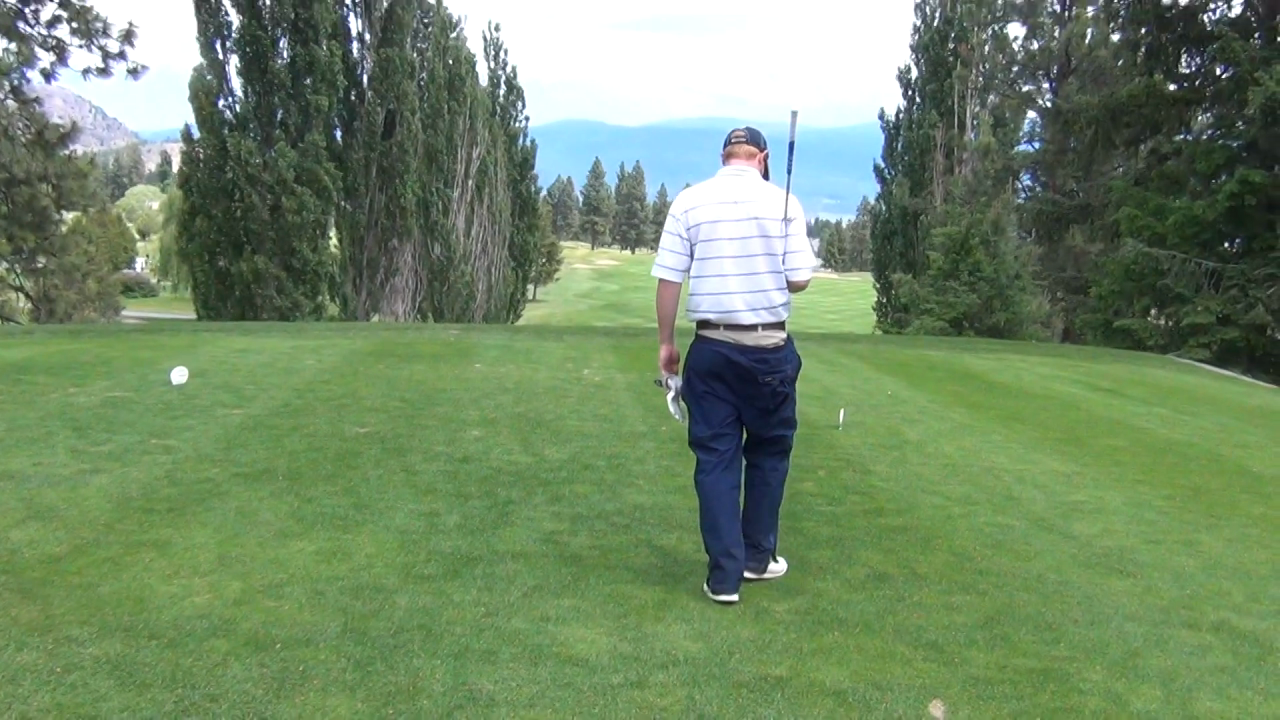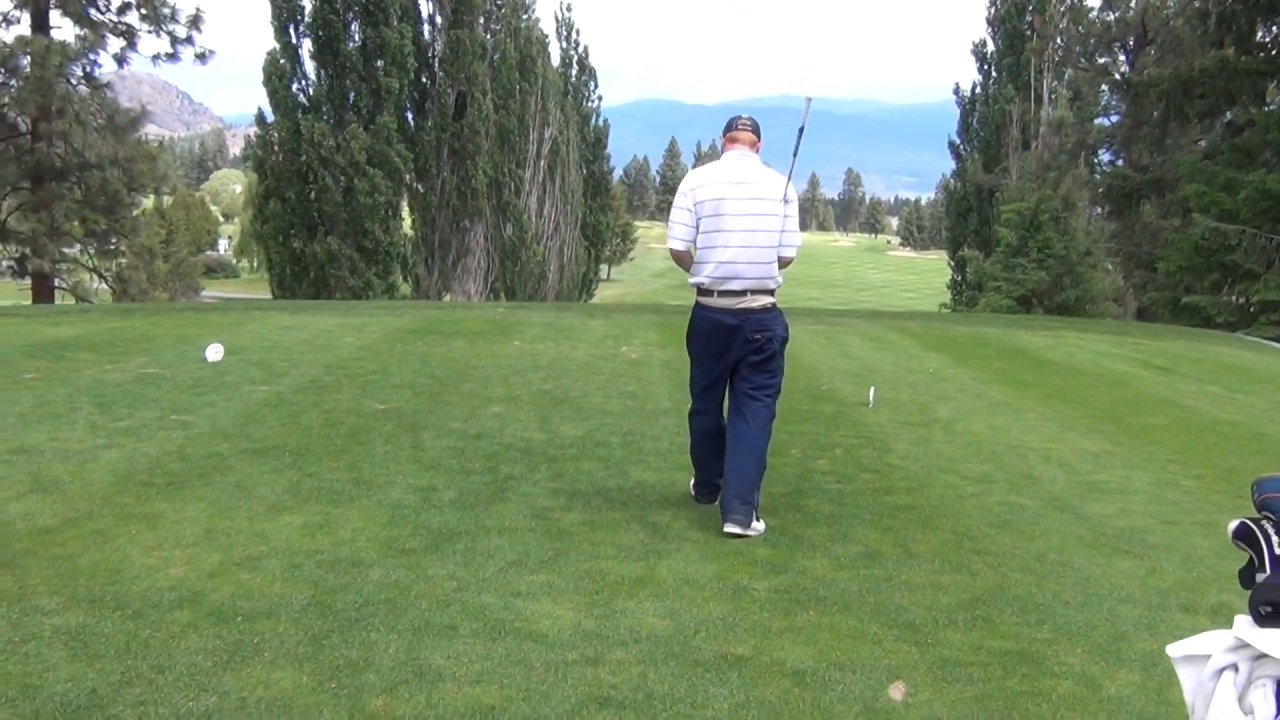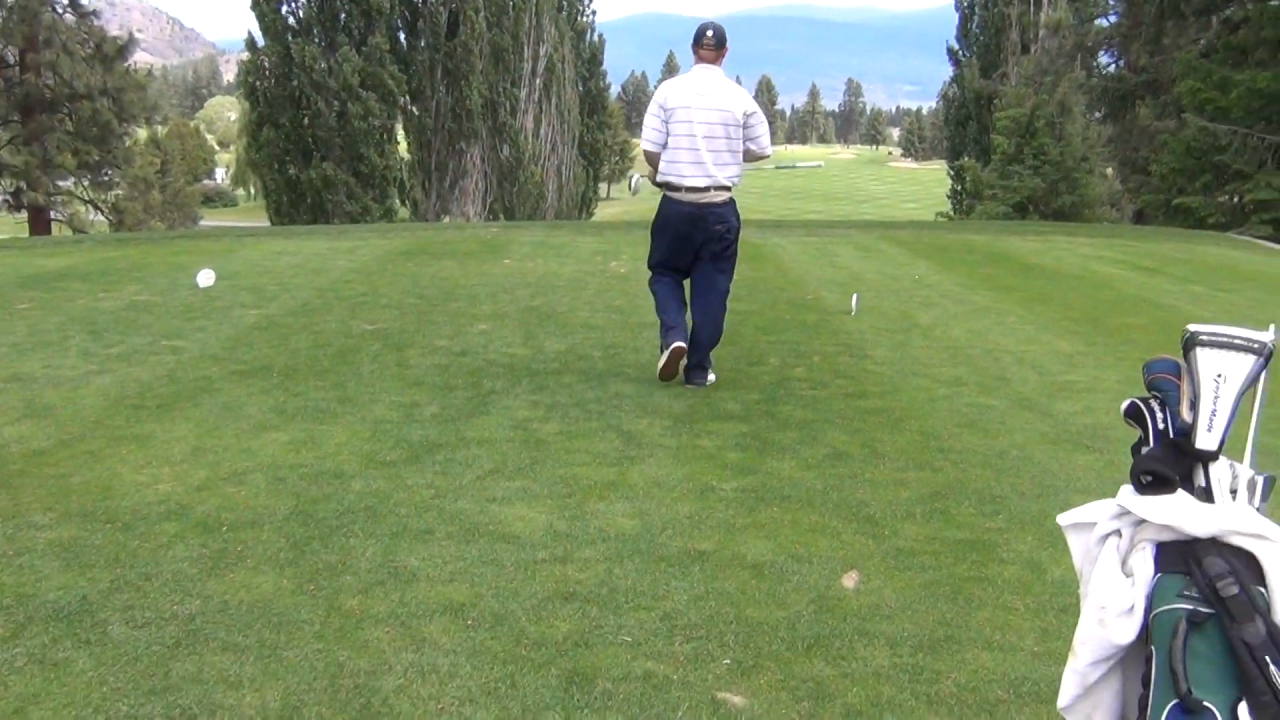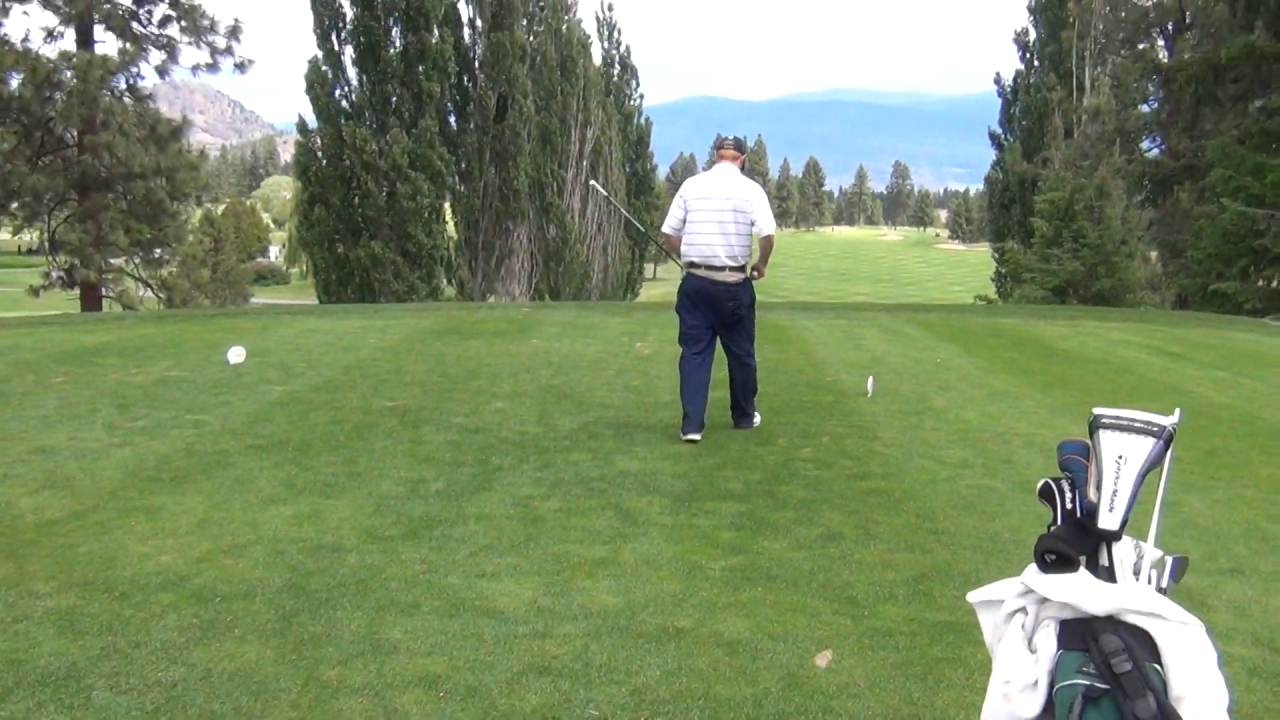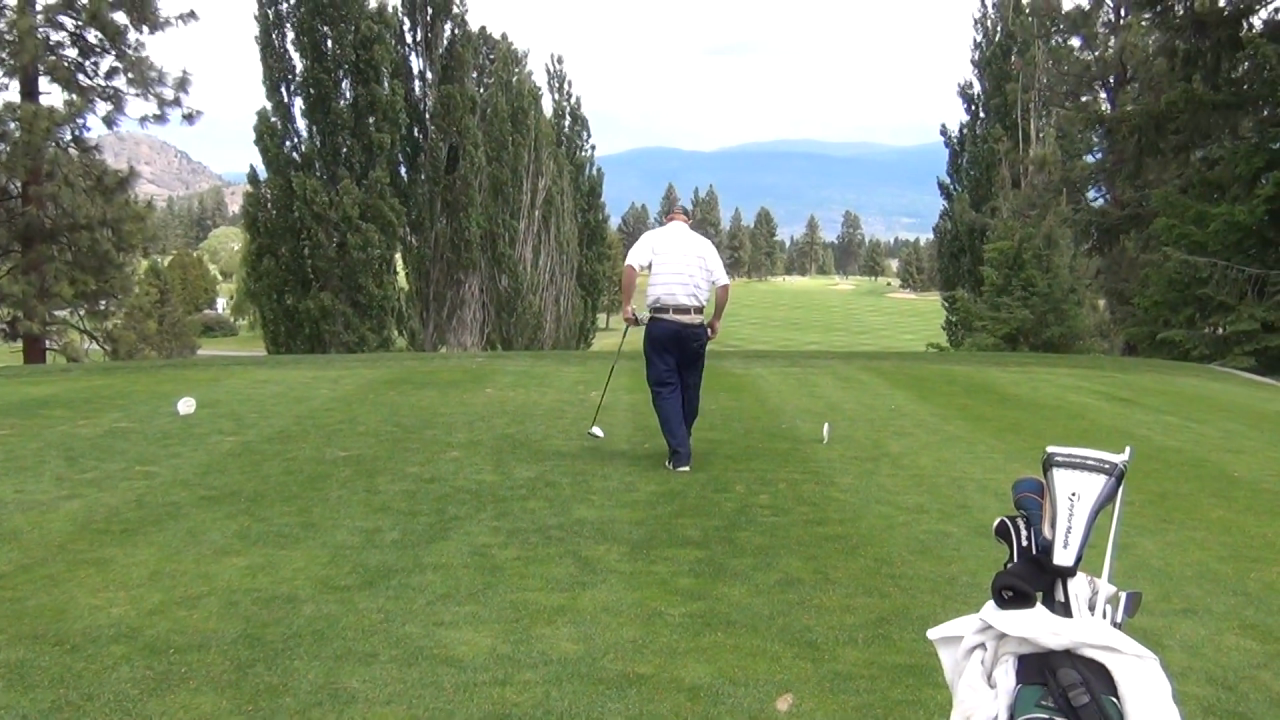
dt=1s
person 1, frame 1
left shoulder: (688, 201)
right shoulder: (783, 201)
left elbow: (668, 279)
right elbow: (799, 279)
left wrist: (666, 342)
left hip: (711, 348)
right hip: (769, 348)
left knee: (715, 459)
right knee: (769, 451)
left ankle: (724, 575)
right ankle: (758, 555)
person 1, frame 2
left shoulder: (696, 180)
right shoulder: (780, 184)
left elbow: (678, 249)
right elbow: (786, 255)
left hip: (710, 311)
right hip: (760, 313)
left knee: (706, 403)
right knee: (754, 410)
left ankle: (707, 486)
right ankle: (739, 509)
person 1, frame 3
left shoulder: (668, 90)
right shoulder: (740, 97)
left elbow: (650, 150)
right elbow: (763, 149)
left wrist: (657, 172)
left hip: (676, 204)
right hip: (719, 208)
left knee: (665, 276)
right knee: (712, 288)
left ankle: (674, 337)
right ankle: (698, 369)
person 1, frame 4
left shoulder: (691, 185)
right shoulder: (751, 189)
left elbow: (669, 232)
right elbow: (767, 234)
right wrist: (762, 264)
left hip: (695, 282)
right hip: (734, 283)
left knee: (694, 352)
right knee: (740, 352)
left ankle: (692, 423)
right ankle: (744, 415)
person 1, frame 5
left shoulder: (654, 237)
right shoulder: (704, 243)
left elbow: (630, 265)
right elbow: (723, 284)
left wrist: (627, 304)
right wrist: (716, 319)
left hip: (661, 322)
right hip: (694, 324)
left knee: (664, 388)
right knee: (689, 386)
left ankle: (679, 455)
right ankle: (680, 445)
